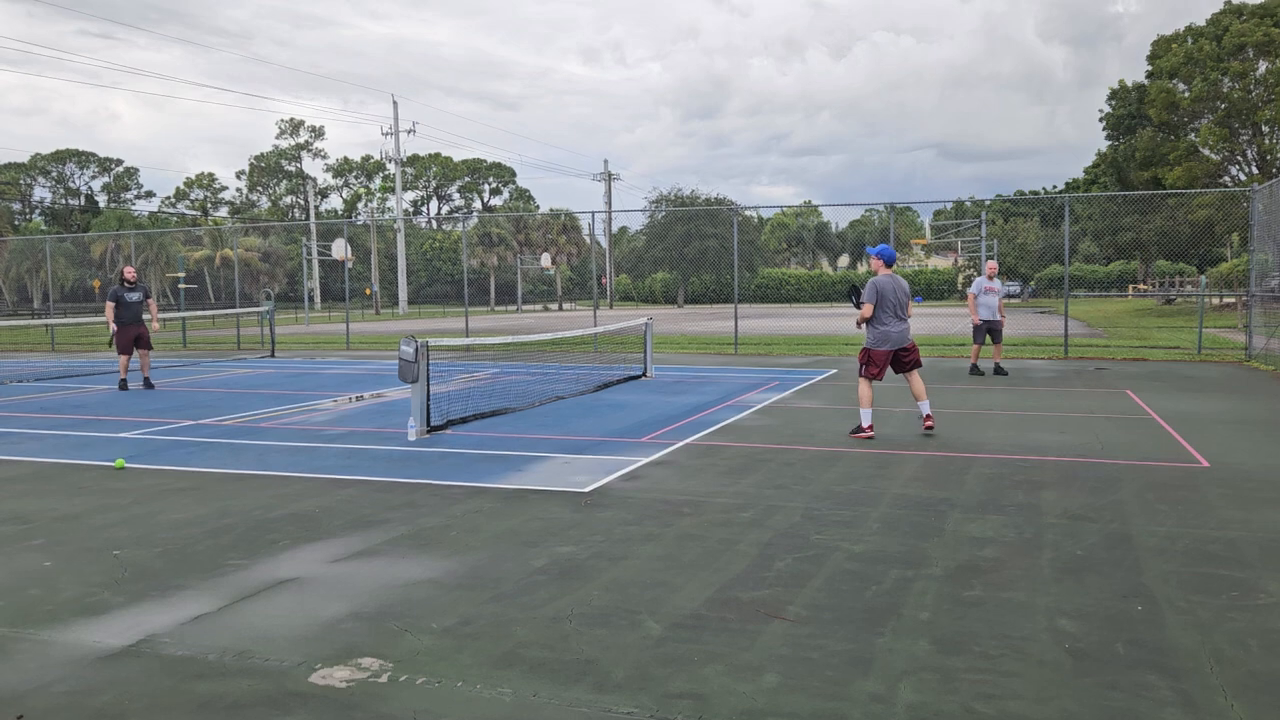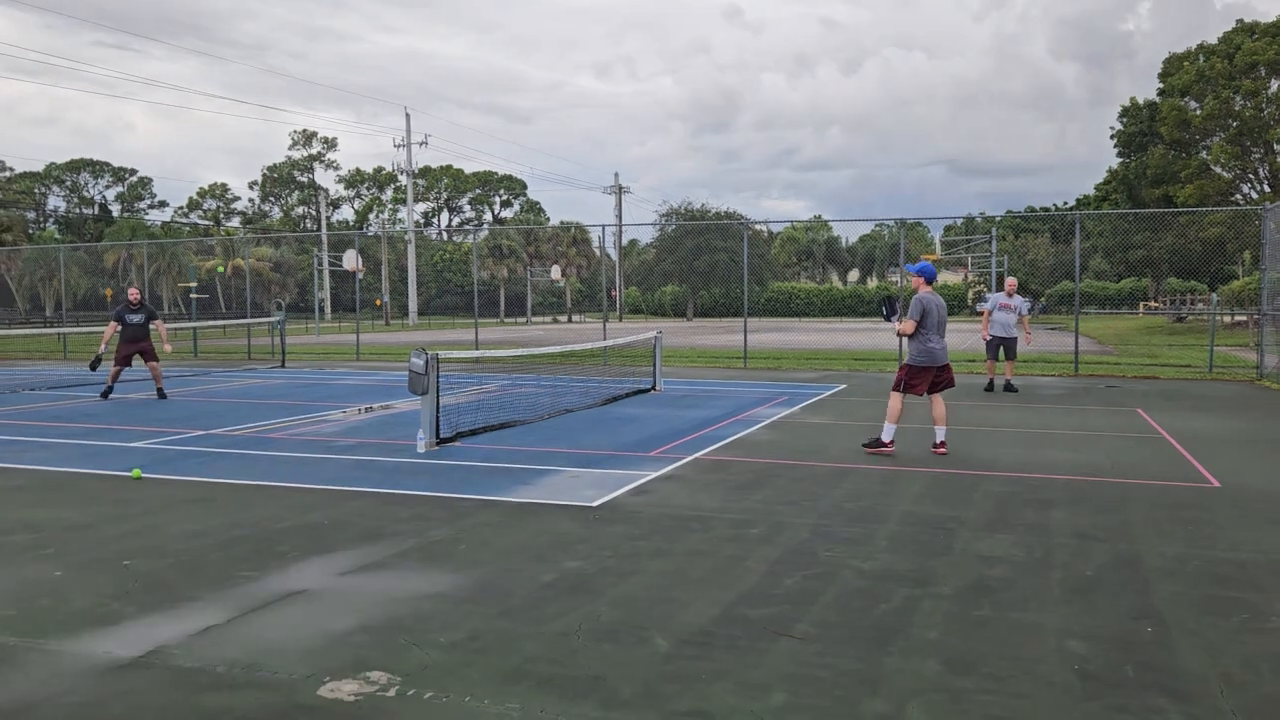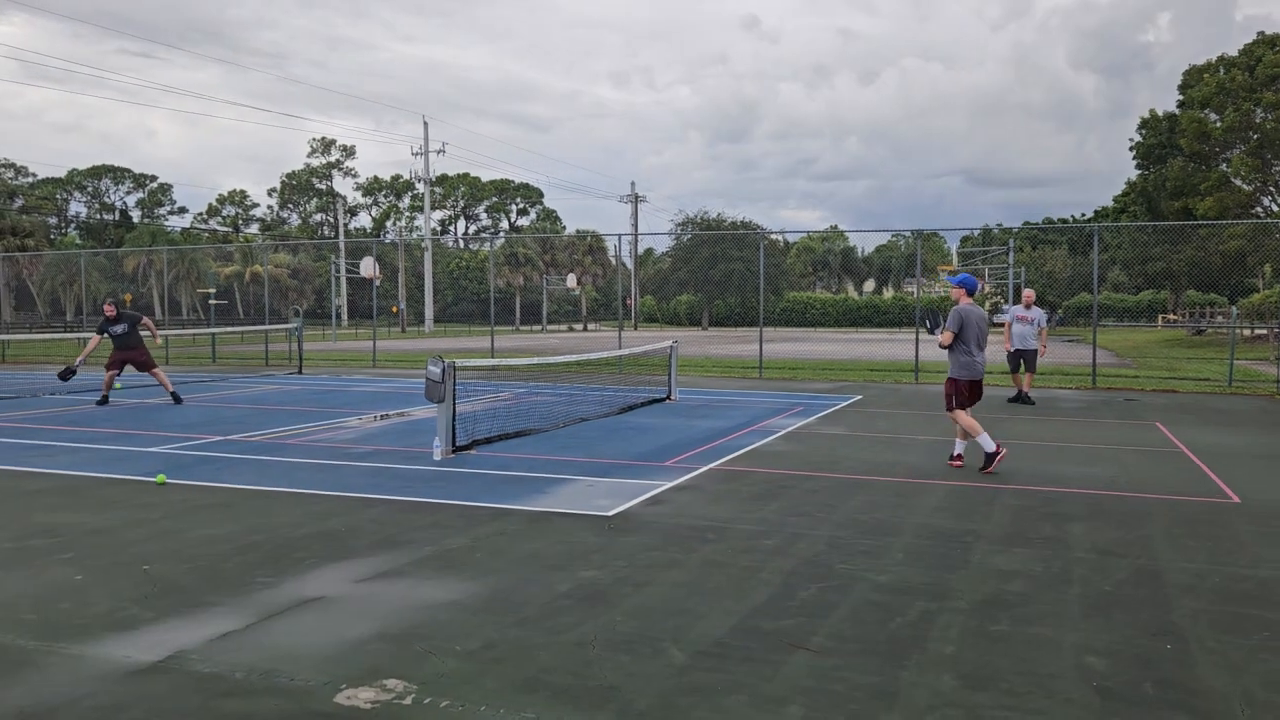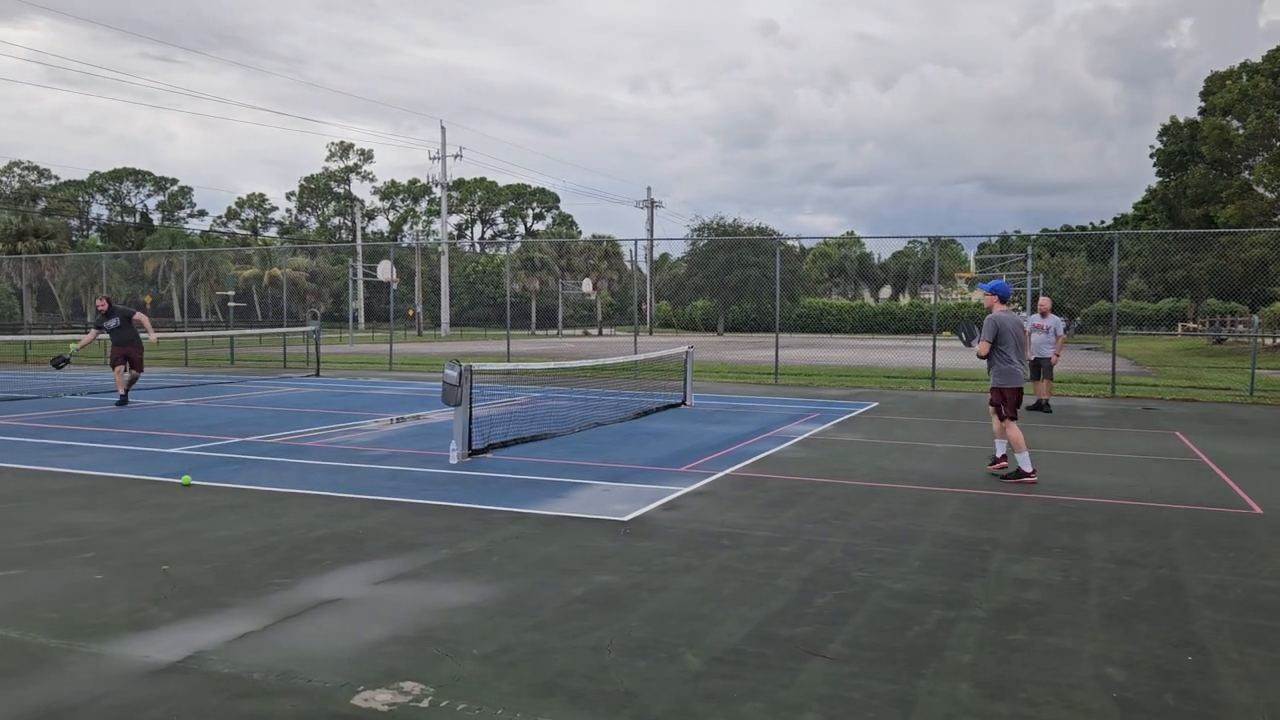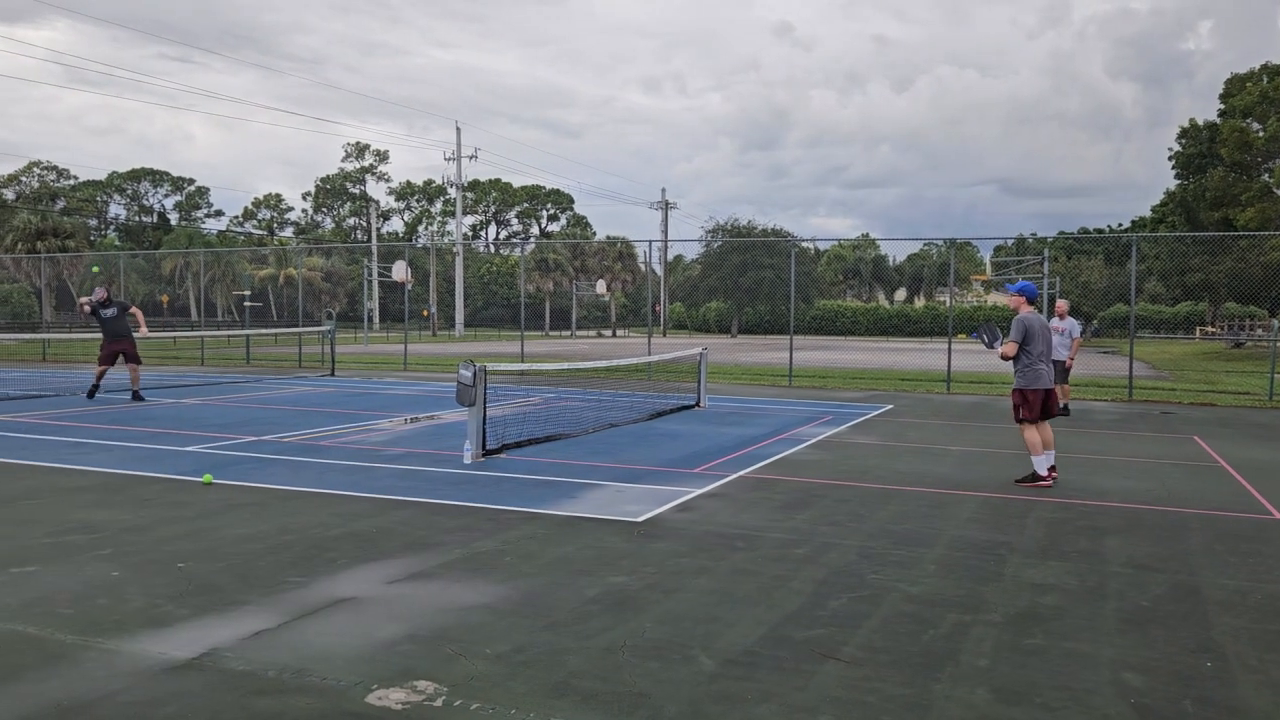
dt=0.3s
person 1, frame 1
left shoulder: (875, 283)
right shoulder: (902, 283)
left elbow: (866, 313)
left wrist: (859, 320)
left hip: (879, 342)
right hip: (902, 339)
left knee: (865, 380)
right knee: (913, 375)
left ankle: (866, 426)
right ankle: (927, 416)
person 1, frame 2
left shoulder: (919, 299)
right shoulder: (940, 300)
left elbow: (909, 330)
left wrist: (899, 328)
right wrist: (906, 325)
left hip: (920, 358)
right hip: (940, 357)
left knee: (896, 395)
right knee: (936, 397)
left ankle: (886, 440)
right ankle: (940, 441)
person 1, frame 3
left shoulder: (958, 311)
right shoulder: (982, 313)
left elbow: (945, 341)
left wrist: (940, 340)
left hip: (961, 371)
right hip: (976, 369)
left knee: (956, 413)
right knee: (962, 410)
left ankle: (992, 449)
right ankle: (958, 454)
person 1, frame 4
left shoulder: (993, 319)
right shoulder: (1017, 319)
left elbow: (983, 351)
left wrist: (978, 349)
left hip: (1003, 378)
right hip: (1016, 375)
left knee: (1008, 423)
right knee: (994, 411)
left ankle: (1027, 470)
right ankle: (1000, 455)
person 1, frame 5
left shoulder: (1021, 320)
right shoulder: (1042, 320)
left elbow: (1010, 351)
left wrist: (1001, 352)
right wrist: (1008, 352)
left hip: (1028, 381)
right hip: (1045, 380)
left knee: (1027, 426)
right knee: (1042, 422)
left ankle: (1041, 473)
right ankle: (1050, 467)
